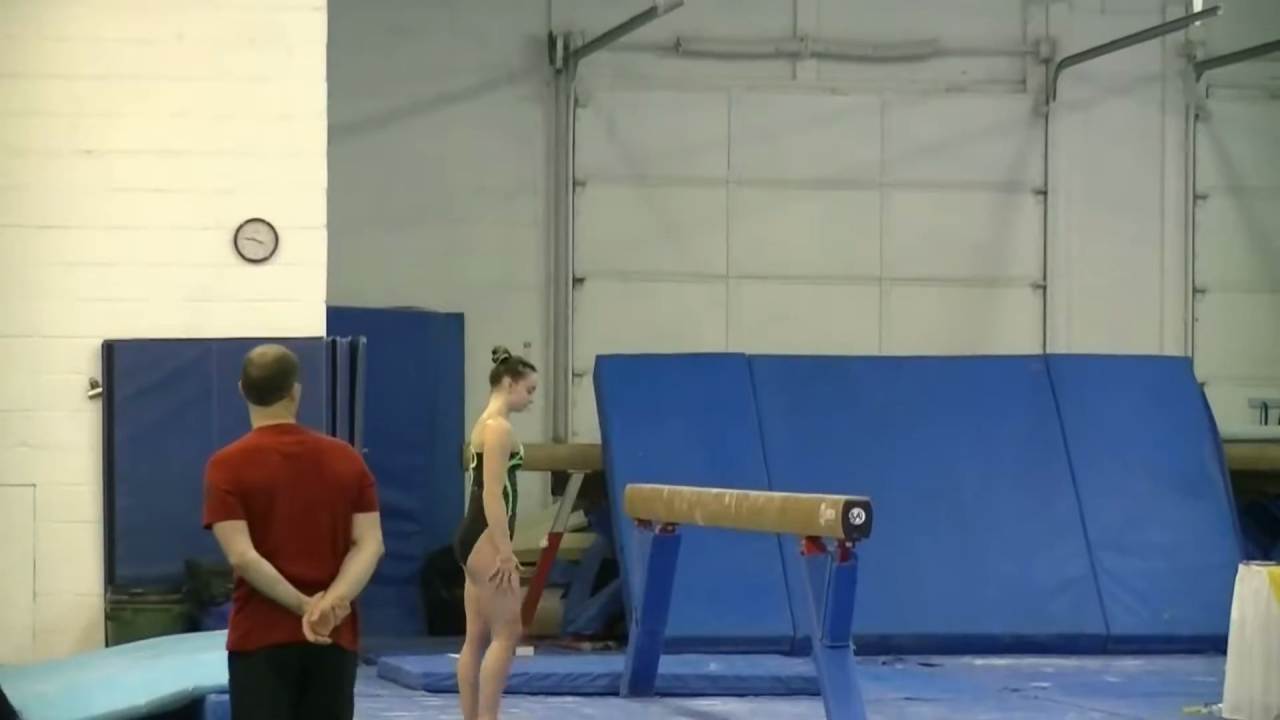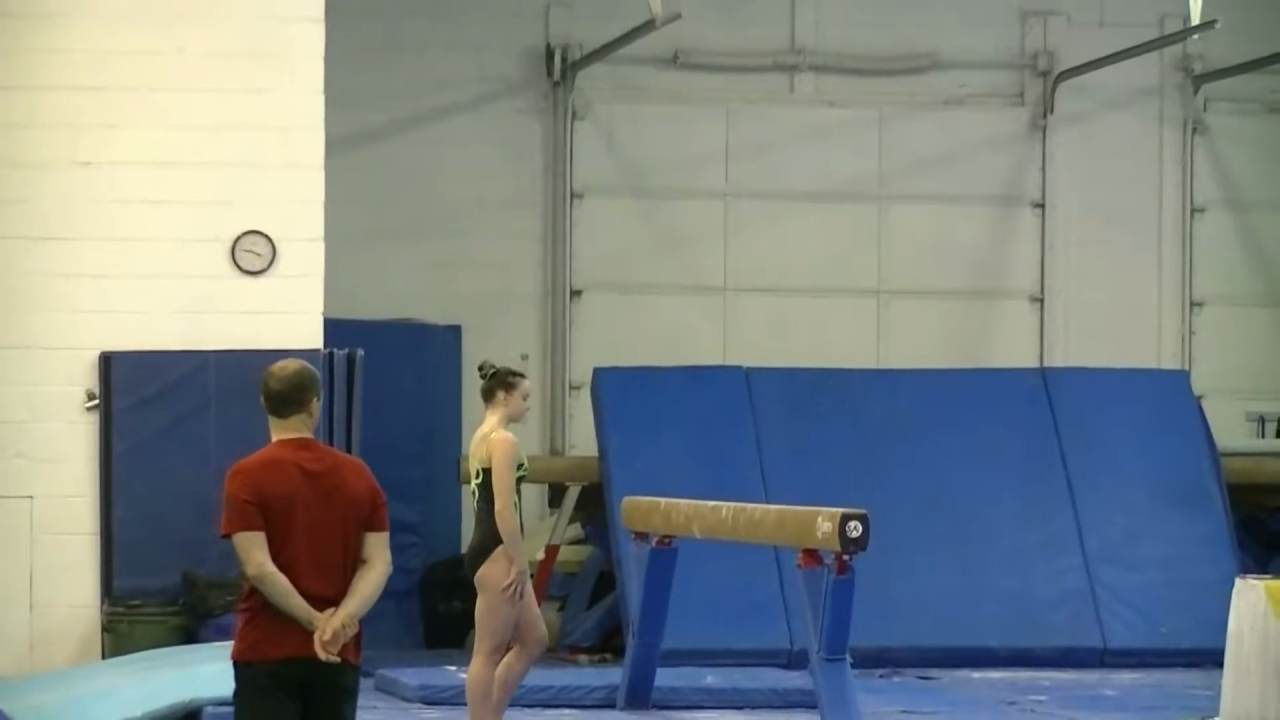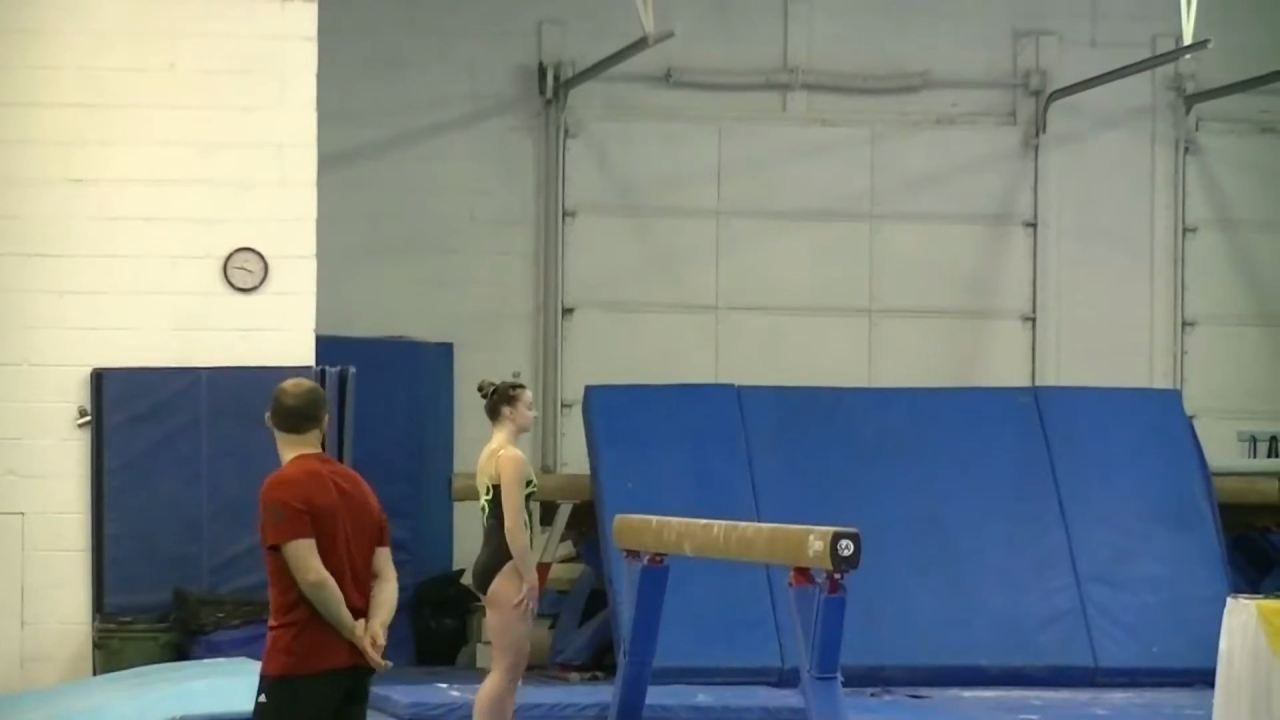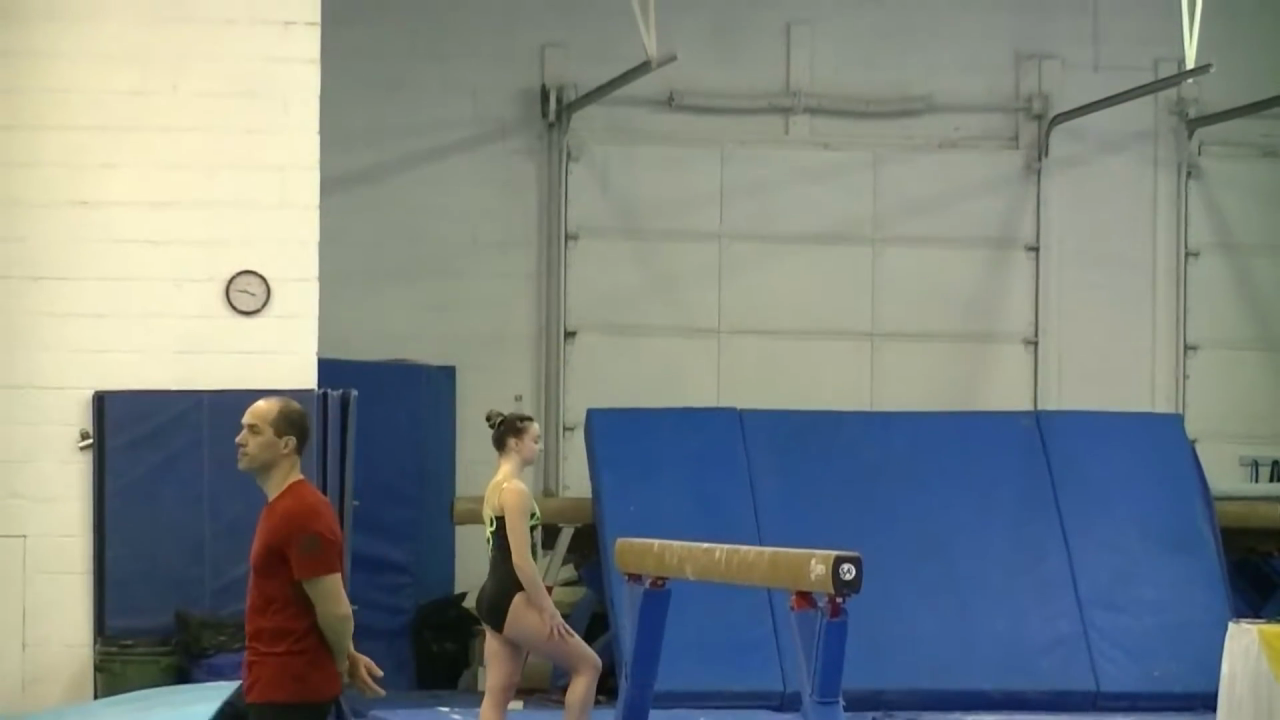
dt=0.7s
person 1, frame 1
left shoulder: (227, 465)
right shoulder: (346, 458)
left elbow: (242, 556)
right elbow: (370, 543)
left wrist: (304, 606)
right wrist: (334, 601)
left hip: (261, 640)
right hip: (335, 638)
person 1, frame 2
left shoulder: (247, 476)
right shoulder: (359, 475)
left elbow: (258, 568)
right elbow: (378, 563)
left wrist: (315, 621)
right wrist: (341, 619)
left hip: (267, 652)
right hip: (339, 654)
person 1, frame 3
left shoulder: (282, 487)
right shoulder: (358, 486)
left elbow: (312, 577)
right elbow: (385, 575)
left wrist: (352, 632)
right wrist: (374, 629)
left hip: (301, 663)
right hip: (353, 662)
person 1, frame 4
left shoulder: (301, 513)
right shoulder: (282, 507)
left elbow: (336, 610)
right elbow: (323, 601)
left wrist: (343, 664)
right wrist: (347, 660)
left hip: (293, 687)
right hip: (267, 681)
person 2, frame 1
left shoulder: (486, 424)
right shoulder: (499, 427)
right elbow: (492, 494)
right wrist: (505, 551)
left hip: (476, 537)
right hip: (485, 539)
left knee: (478, 636)
right knee: (507, 632)
person 2, frame 2
left shoulder: (481, 437)
right shoulder: (503, 440)
right elbow: (504, 508)
right wrist: (518, 563)
left hip: (489, 550)
right hip: (496, 553)
left knee: (534, 639)
right knee: (489, 650)
person 2, frame 3
left shoulder: (489, 454)
right shoulder: (511, 457)
right elbow: (514, 525)
right wrist: (530, 579)
left hip: (492, 564)
right hip: (505, 569)
left knee: (513, 664)
right knee: (506, 667)
person 2, frame 4
left shoulder: (496, 486)
right shoulder: (515, 490)
right elbow: (521, 559)
right wrist: (548, 610)
left hip: (494, 597)
right hip: (510, 600)
left knee: (499, 691)
right knee: (587, 665)
